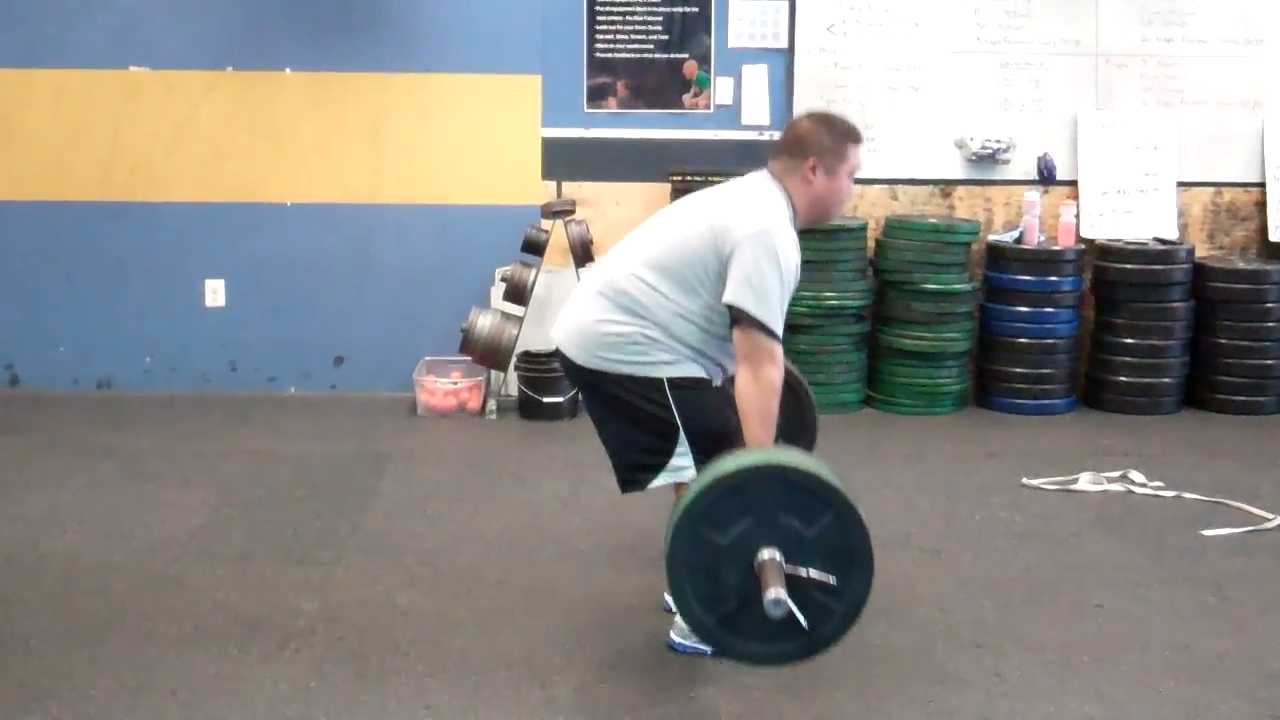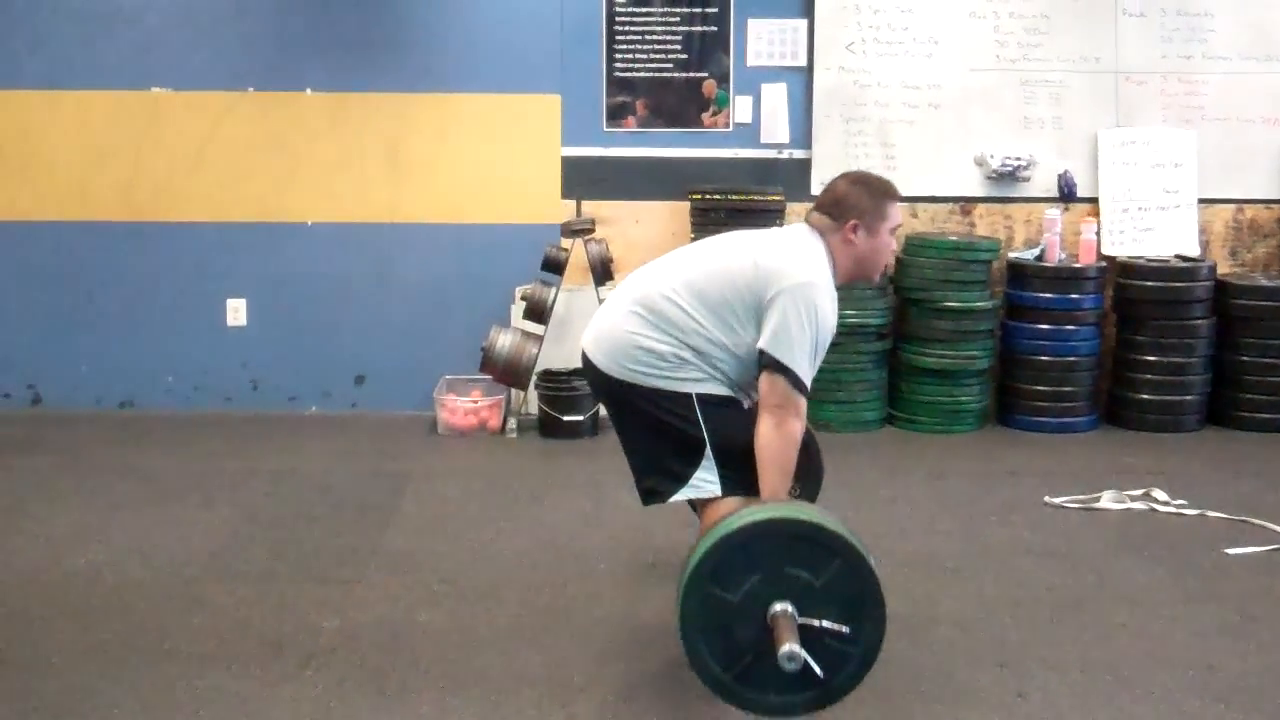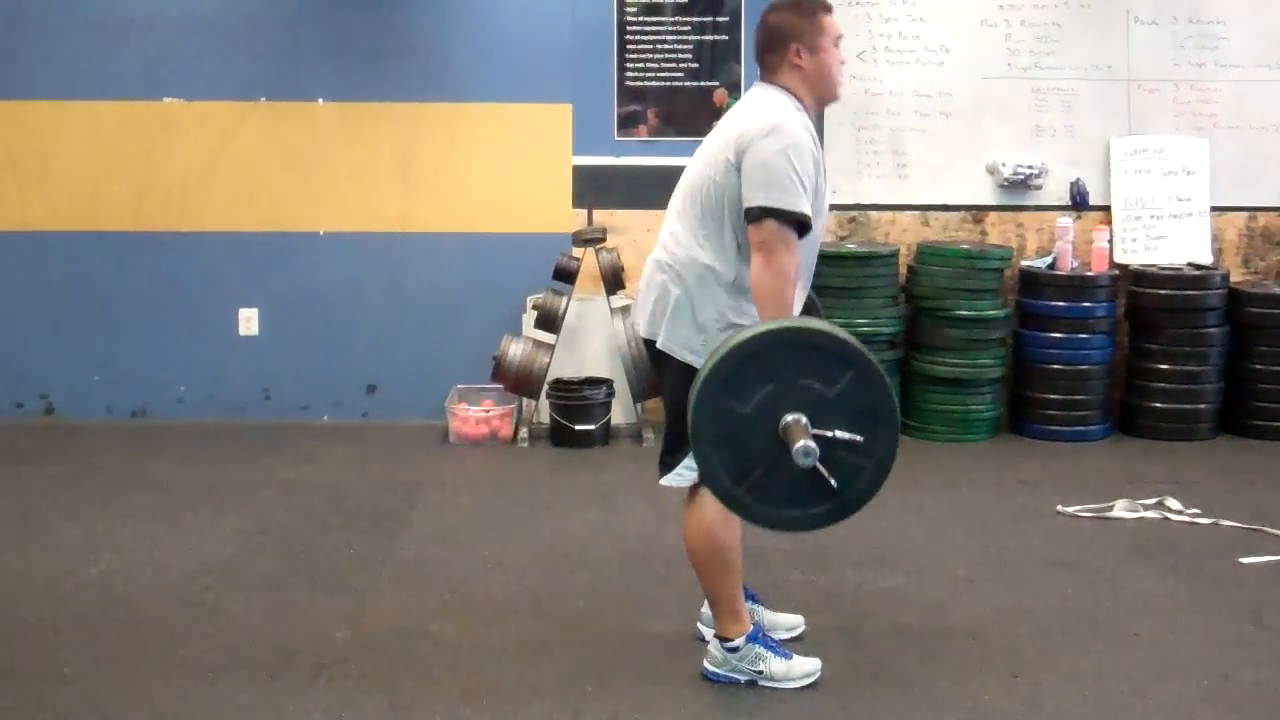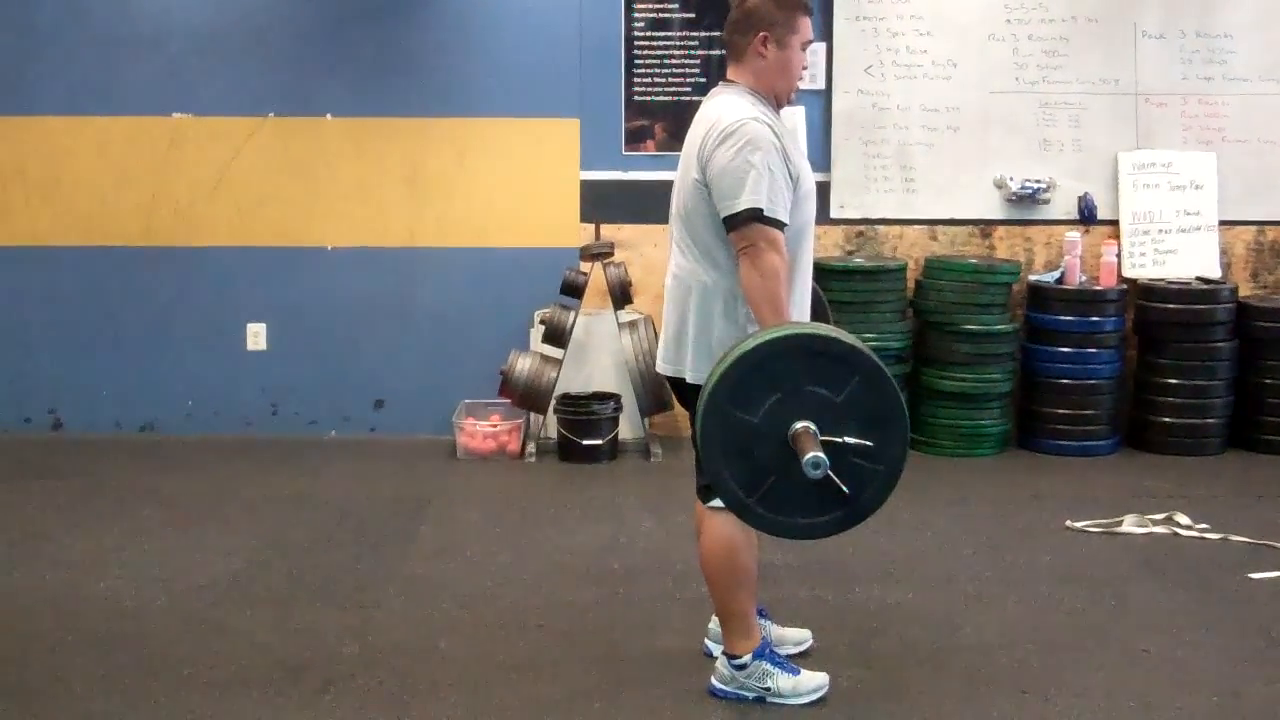
dt=0.5s
person 1, frame 1
left shoulder: (756, 200)
right shoulder: (769, 233)
left elbow: (748, 348)
right elbow: (759, 363)
left hip: (609, 331)
right hip: (619, 346)
left knee: (709, 461)
person 1, frame 2
left shoulder: (786, 252)
right shoulder: (808, 290)
right elbow: (781, 420)
left hip: (632, 342)
right hip: (645, 358)
left knee: (728, 472)
right knee: (736, 487)
person 1, frame 3
left shoulder: (769, 114)
right shoulder: (783, 130)
right elbow: (773, 251)
left hip: (700, 312)
right hip: (701, 321)
left ankle: (729, 604)
right ankle: (733, 644)
person 1, frame 4
left shoulder: (732, 113)
right shoulder: (746, 128)
right elbow: (759, 251)
left hip: (715, 335)
right hip: (731, 344)
left knee: (732, 494)
left ankle: (736, 622)
right ankle: (742, 662)
